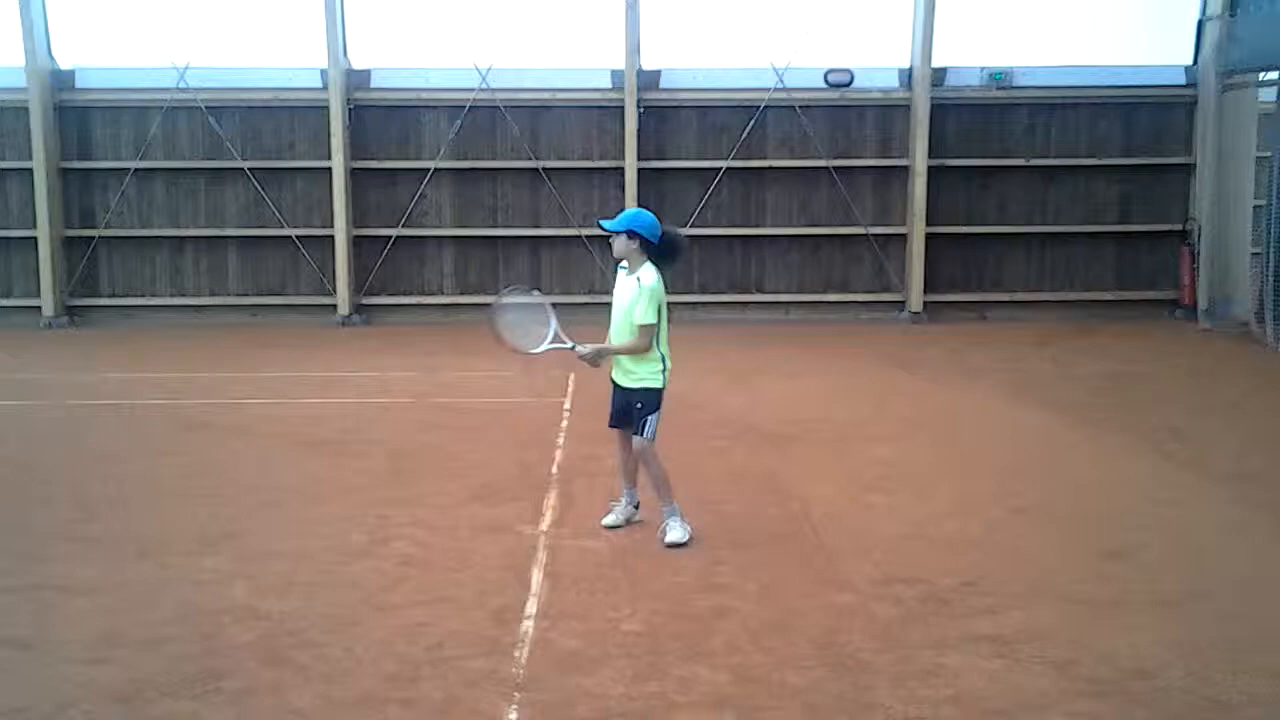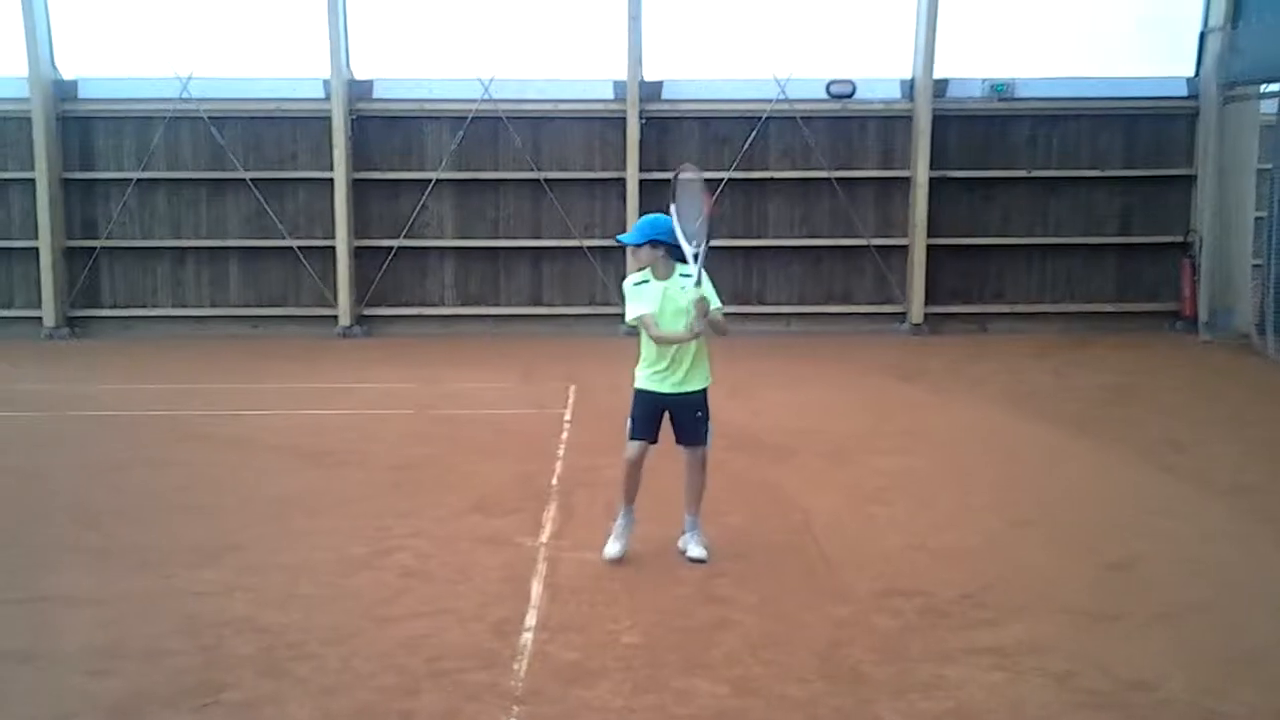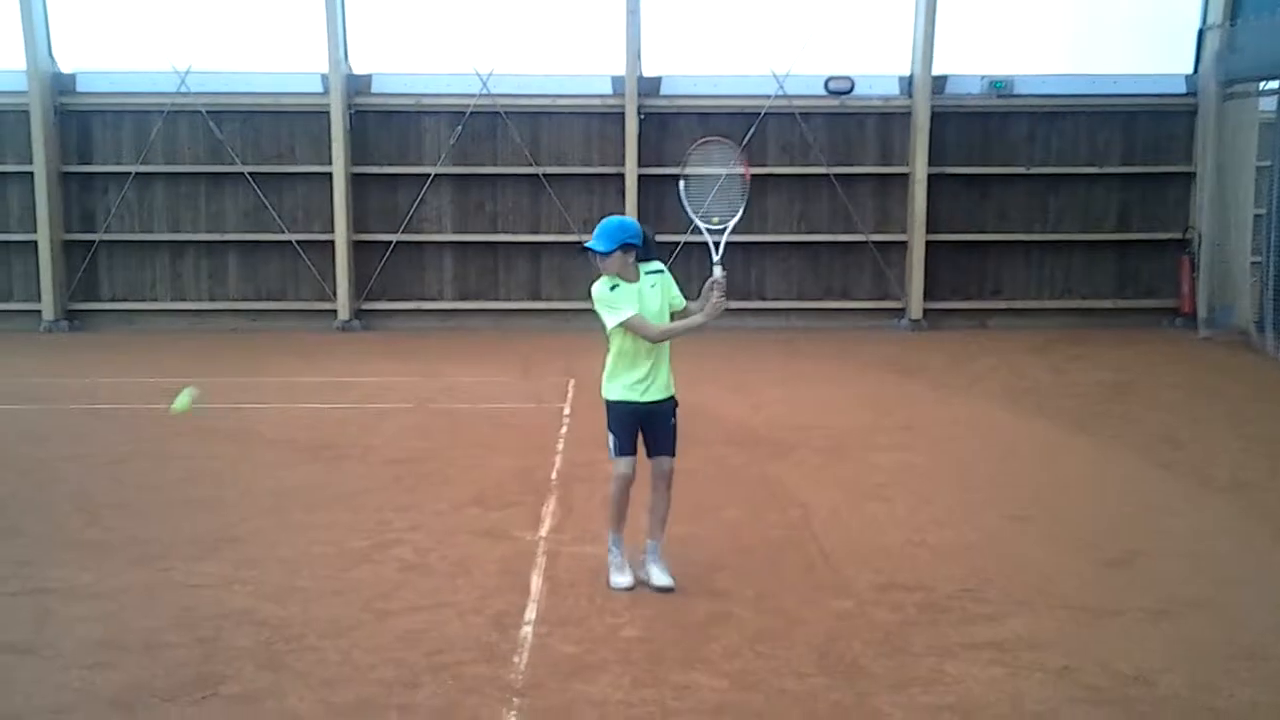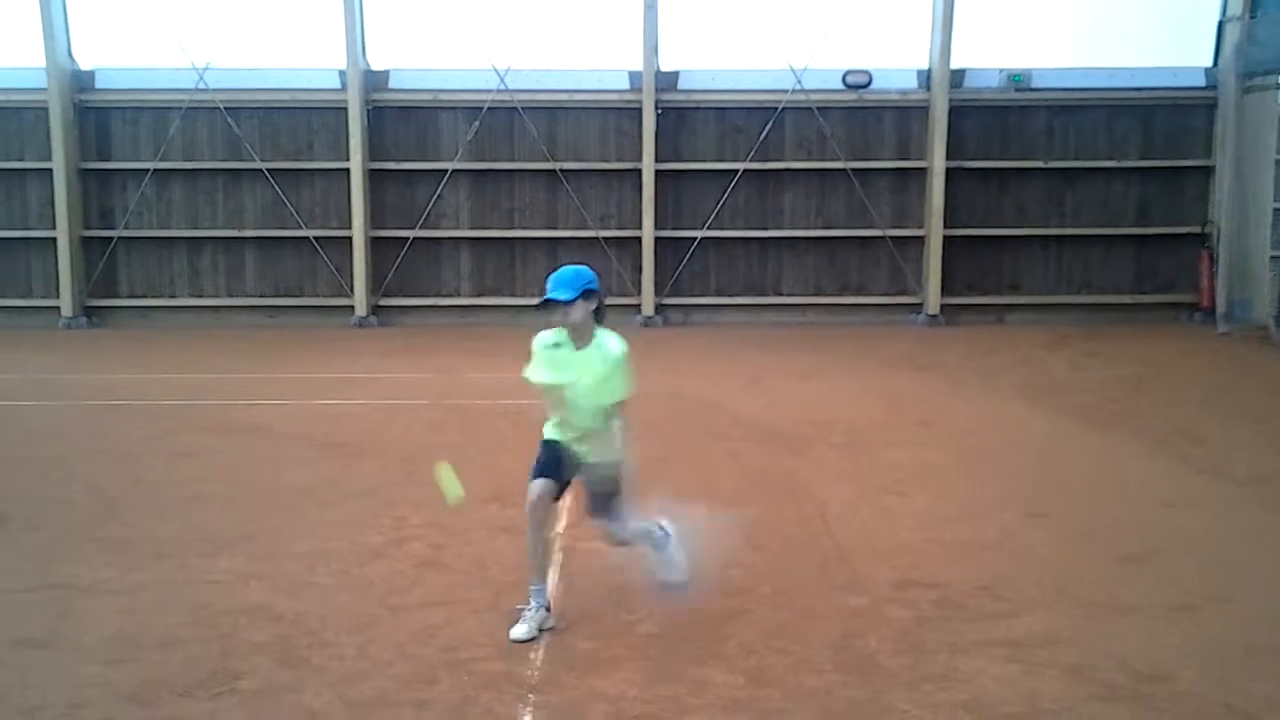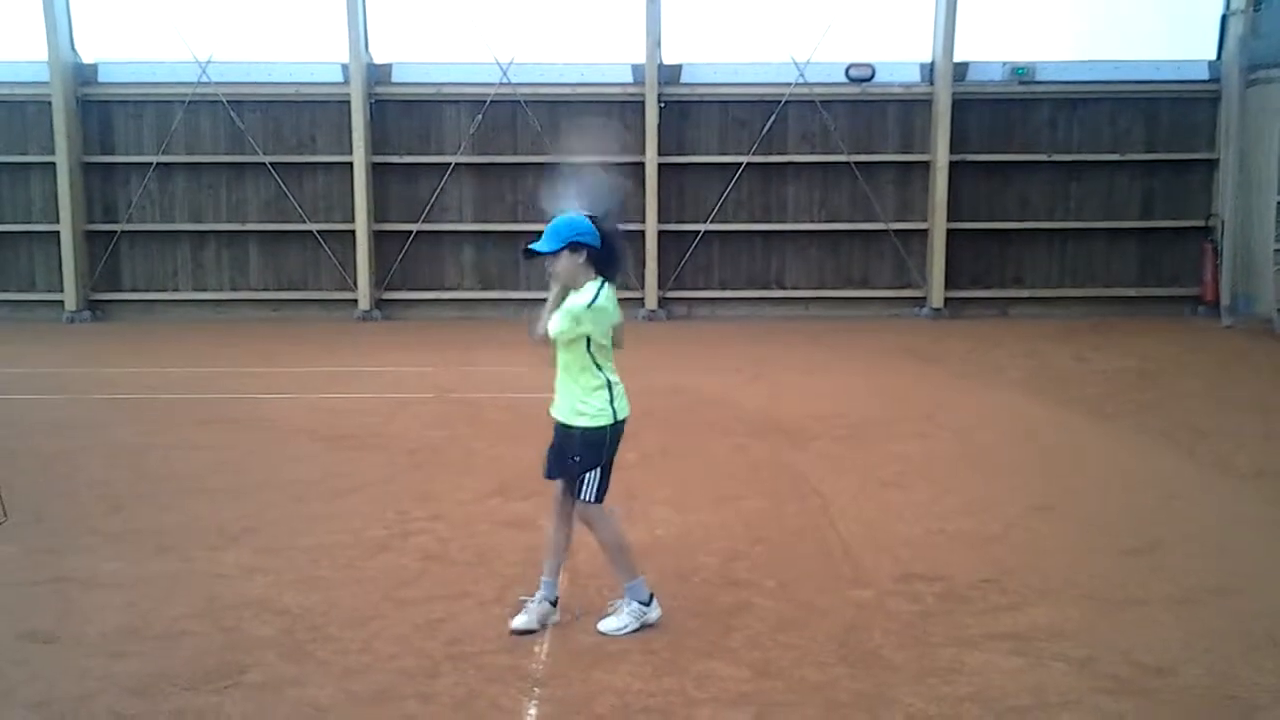
dt=0.5s
person 1, frame 1
left shoulder: (649, 282)
right shoulder: (624, 270)
left elbow: (645, 344)
left wrist: (602, 350)
right wrist: (602, 350)
left hip: (646, 379)
right hip: (622, 375)
left knee: (643, 448)
right knee: (623, 437)
left ankle: (674, 517)
right ankle: (629, 502)
person 1, frame 2
left shoulder: (694, 277)
right shoulder: (633, 284)
left elbow: (721, 328)
right elbow: (654, 333)
left wrist: (707, 318)
right wrist: (690, 332)
left hip: (691, 385)
right hip: (650, 383)
left knee: (695, 457)
right knee: (633, 456)
left ankle: (691, 532)
right ankle: (624, 520)
person 1, frame 3
left shoulder: (657, 273)
right shoulder: (602, 291)
left elbow: (683, 315)
right elbow: (651, 334)
left wrist: (707, 297)
right wrist: (703, 317)
left hip: (660, 393)
right hip: (622, 394)
left knee: (663, 470)
right knee: (624, 472)
left ankle: (653, 558)
right ankle: (616, 550)
person 1, frame 4
left shoulder: (613, 350)
right shoulder: (546, 345)
left elbow: (614, 415)
right elbow: (556, 406)
left wrist: (605, 454)
right wrist: (583, 443)
left hip: (603, 447)
right hip: (561, 440)
left knee: (615, 533)
right knee: (536, 502)
left ankle: (658, 536)
right ankle: (538, 606)
person 1, frame 5
left shoulder: (579, 307)
right shoulder: (602, 290)
left elbow: (542, 335)
left wrist: (554, 296)
left hip: (595, 420)
right hip: (572, 417)
left knee: (590, 511)
right knee: (562, 503)
left ankle: (641, 601)
right ankle: (545, 601)
